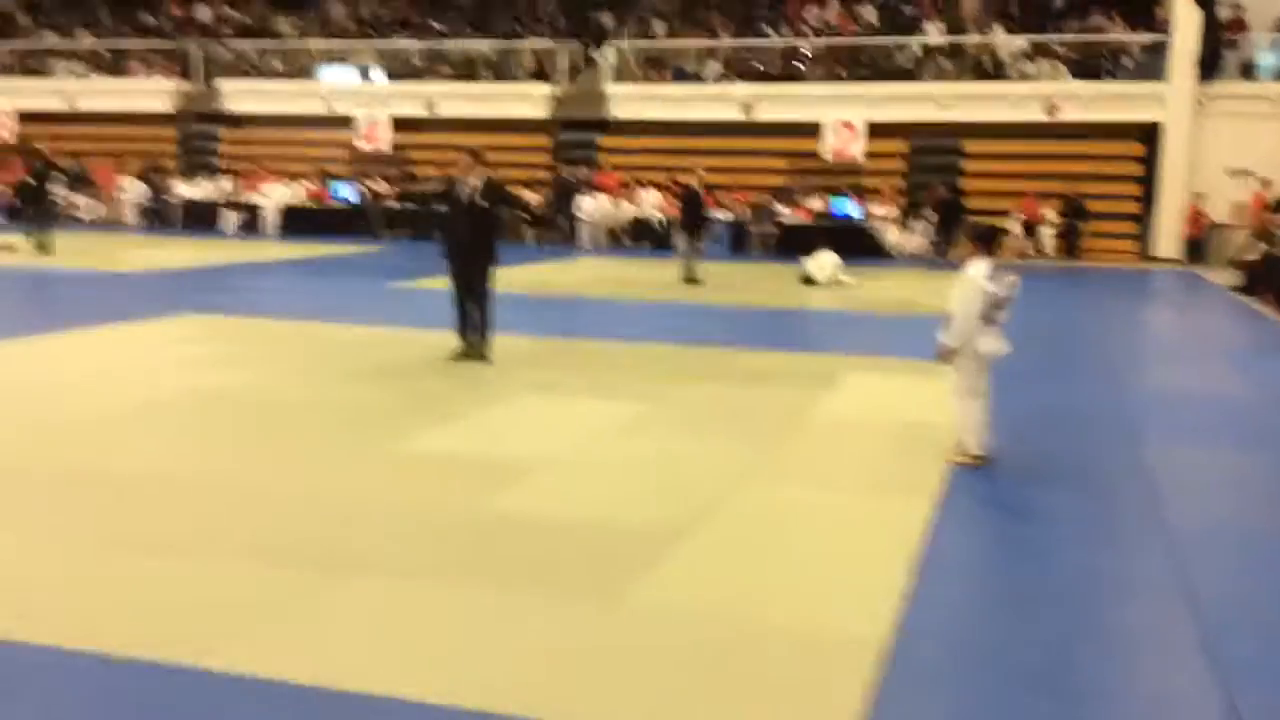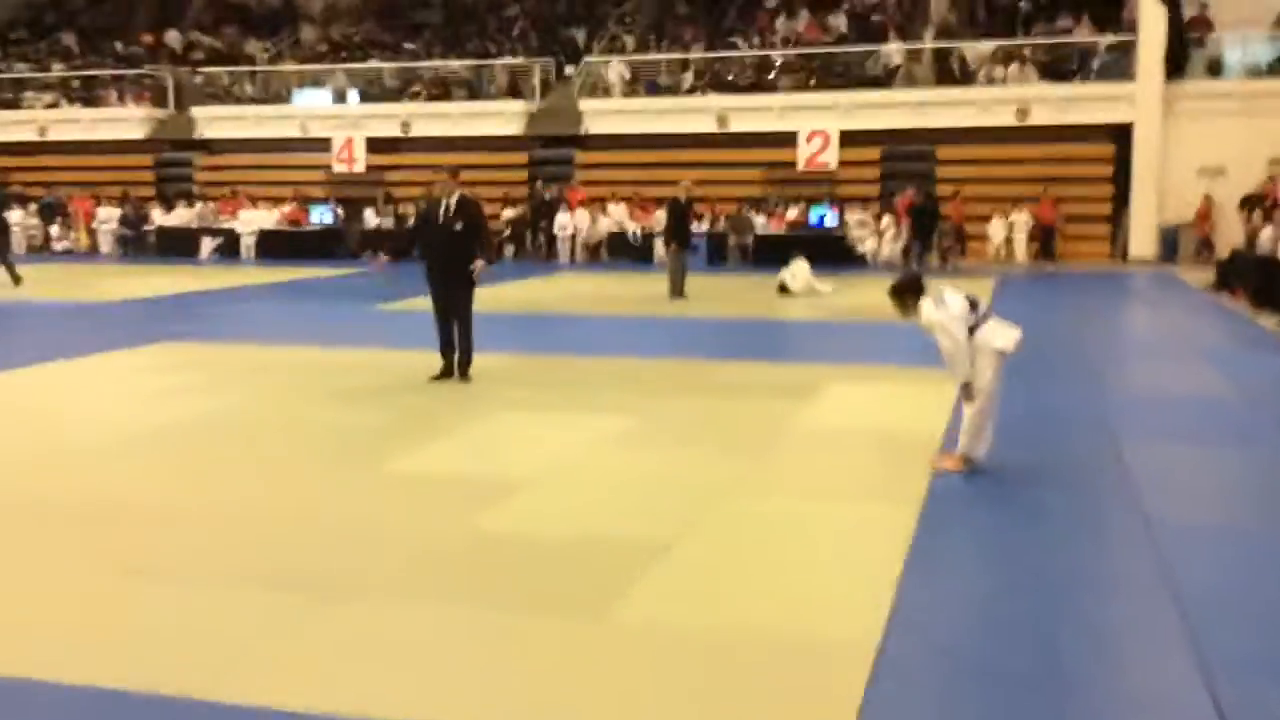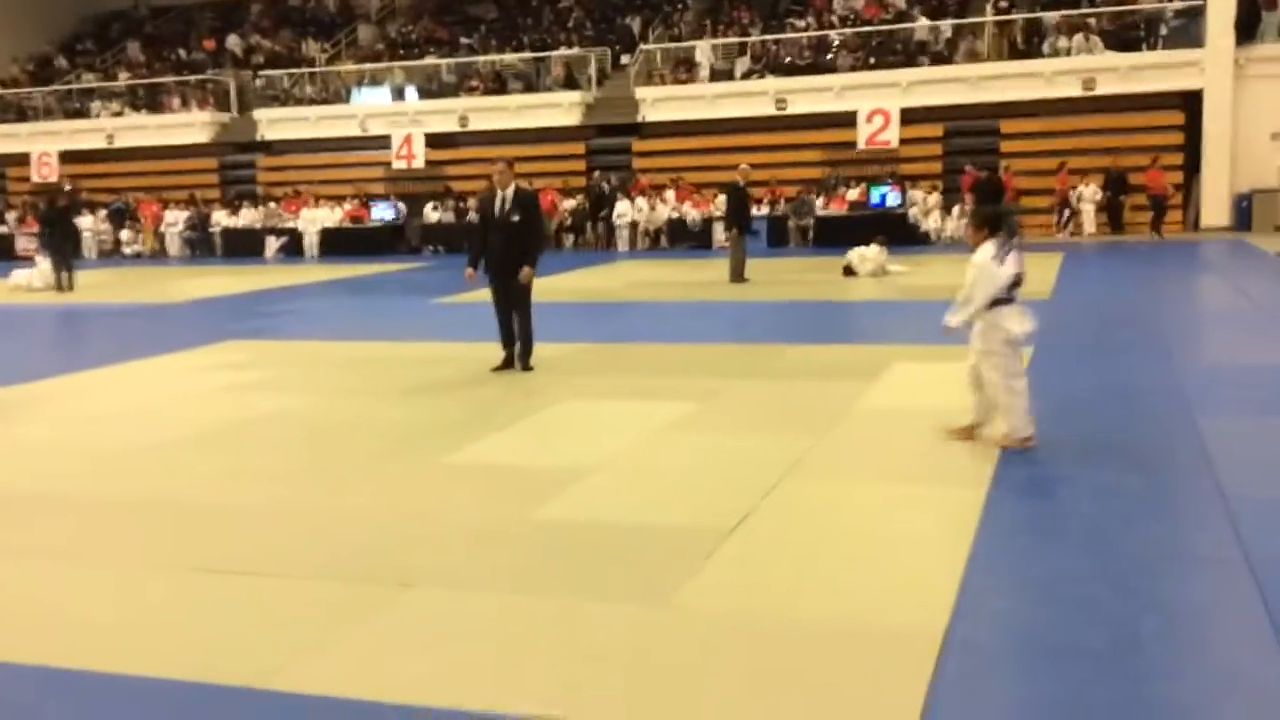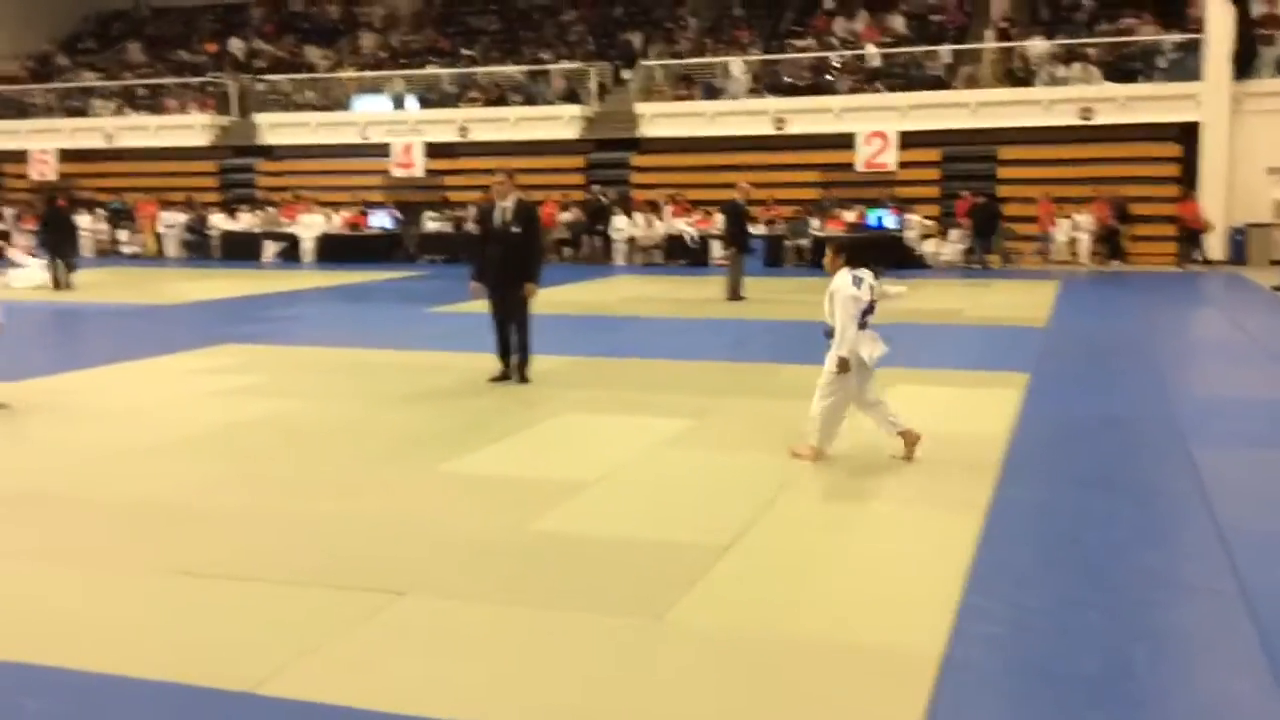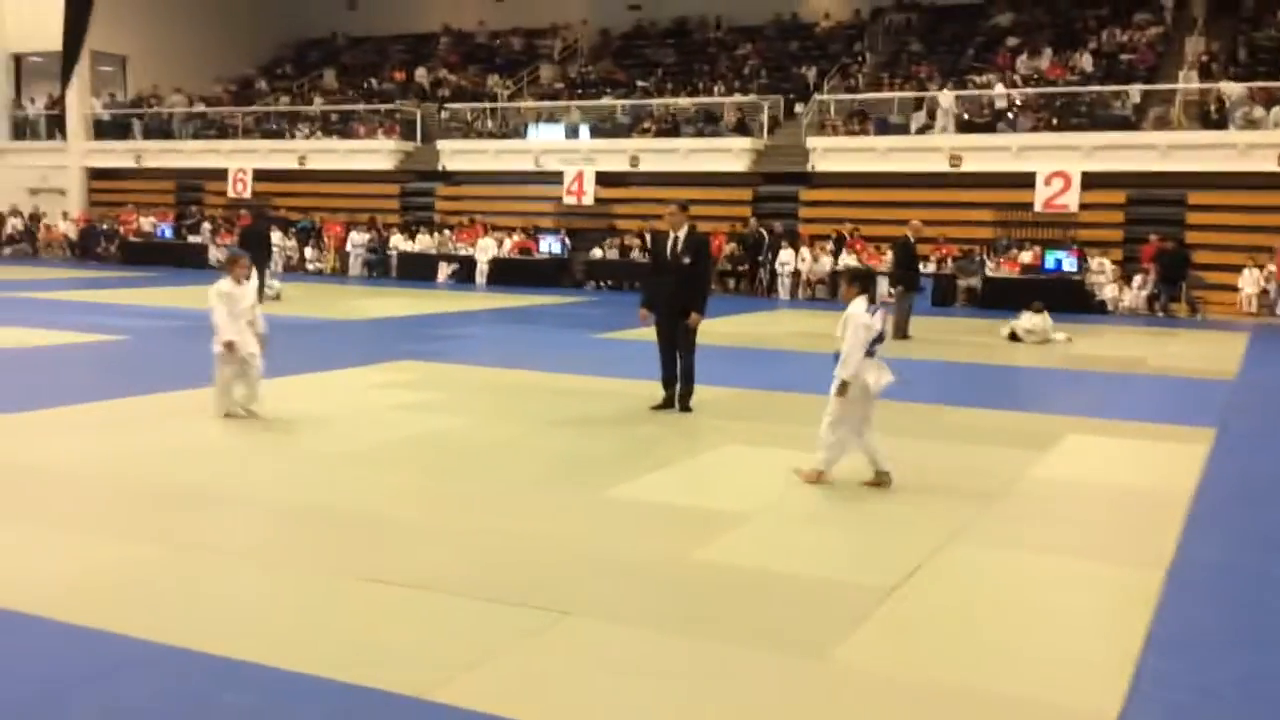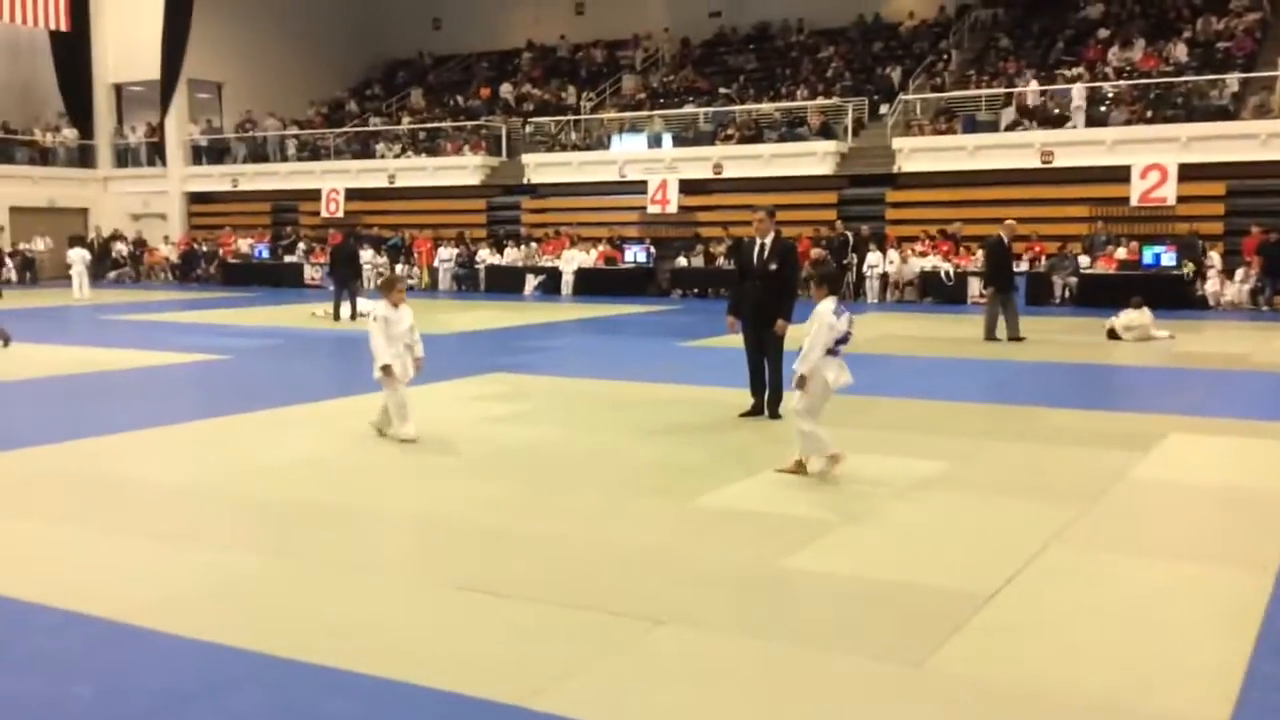
dt=0.7s
person 1, frame 1
left shoulder: (977, 275)
right shoulder: (998, 274)
left elbow: (967, 314)
right elbow: (997, 309)
left wrist: (949, 343)
left hip: (970, 342)
right hip: (983, 339)
left knee: (969, 394)
right knee: (975, 393)
left ankle: (974, 450)
right ankle: (976, 444)
person 1, frame 2
left shoulder: (931, 315)
right shoulder: (938, 298)
left elbow: (955, 346)
left wrist: (964, 380)
left hip: (986, 345)
right hip: (986, 339)
left knee: (977, 401)
right knee: (980, 402)
left ankle: (965, 456)
right ankle: (969, 452)
person 1, frame 3
left shoulder: (984, 259)
right shoulder: (1007, 251)
left elbow: (974, 296)
left wrist: (954, 320)
left hip: (998, 324)
right hip: (997, 321)
left knee: (1005, 380)
right knee: (979, 373)
left ankle: (1022, 435)
right ankle: (976, 423)
person 1, frame 4
left shoulder: (843, 285)
right shoulder: (857, 278)
left elbow: (845, 324)
left wrist: (843, 356)
left hip: (847, 348)
right hip: (859, 346)
left knee: (827, 397)
right knee: (865, 398)
left ankle: (817, 447)
right ankle: (906, 434)
person 1, frame 5
left shoulder: (857, 312)
right shoulder: (872, 310)
left elbow: (852, 350)
left wrist: (843, 378)
left hip: (857, 376)
right hip: (867, 373)
left knee: (835, 423)
right knee: (860, 426)
left ankle: (820, 470)
right ankle: (881, 472)
person 1, frame 6
left shoulder: (823, 312)
right shoulder: (841, 311)
left elbow: (814, 346)
left wrist: (802, 372)
left hip: (819, 371)
right hip: (831, 369)
left knee: (802, 416)
right knee: (804, 413)
left ankle: (829, 454)
right ankle: (801, 460)
person 2, frame 1
left shoulder: (491, 187)
right shoulder: (454, 185)
left elbow: (514, 202)
left hip: (479, 252)
right hip: (458, 251)
left knee: (480, 298)
right knee: (461, 298)
left ankle: (480, 345)
right ankle: (467, 344)
person 2, frame 2
left shoulder: (470, 206)
right shoulder: (432, 207)
left elbow: (482, 236)
right elbow: (416, 232)
left wrist: (482, 258)
left hip: (462, 274)
right hip: (437, 272)
left knee: (462, 320)
right knee: (442, 319)
left ankle: (464, 367)
right ankle: (447, 365)
person 2, frame 3
left shoulder: (528, 198)
right shoulder: (486, 201)
left elbow: (537, 235)
right elbow: (481, 235)
left wrist: (531, 264)
right wrist: (472, 263)
left hip: (520, 267)
right hip: (495, 266)
left knee: (522, 312)
right knee: (502, 314)
left ankle: (524, 357)
right ankle: (509, 356)
person 2, frame 4
left shoulder: (527, 210)
right shoulder: (486, 211)
left elbow: (535, 247)
right elbow: (480, 246)
left wrist: (532, 279)
right wrist: (477, 276)
left hip: (518, 278)
right hip: (494, 277)
left knee: (519, 324)
right knee: (500, 324)
left ankle: (521, 368)
right ankle: (506, 367)
person 2, frame 5
left shoulder: (699, 242)
right shoulder: (659, 241)
left elbow: (704, 278)
right elbow: (652, 274)
left wrist: (698, 309)
right wrist: (646, 304)
left hip: (686, 308)
right hip: (663, 306)
left knee: (686, 354)
right knee: (666, 353)
left ankle: (684, 398)
right ankle: (669, 395)
person 2, frame 6
left shoulder: (786, 248)
right shoulder: (744, 248)
left elbow: (791, 285)
right elbow: (738, 282)
left wrist: (784, 316)
right wrist: (733, 312)
left hip: (773, 315)
right hip: (749, 314)
left knee: (774, 361)
right knee: (754, 361)
left ankle: (774, 405)
right ankle: (758, 403)
